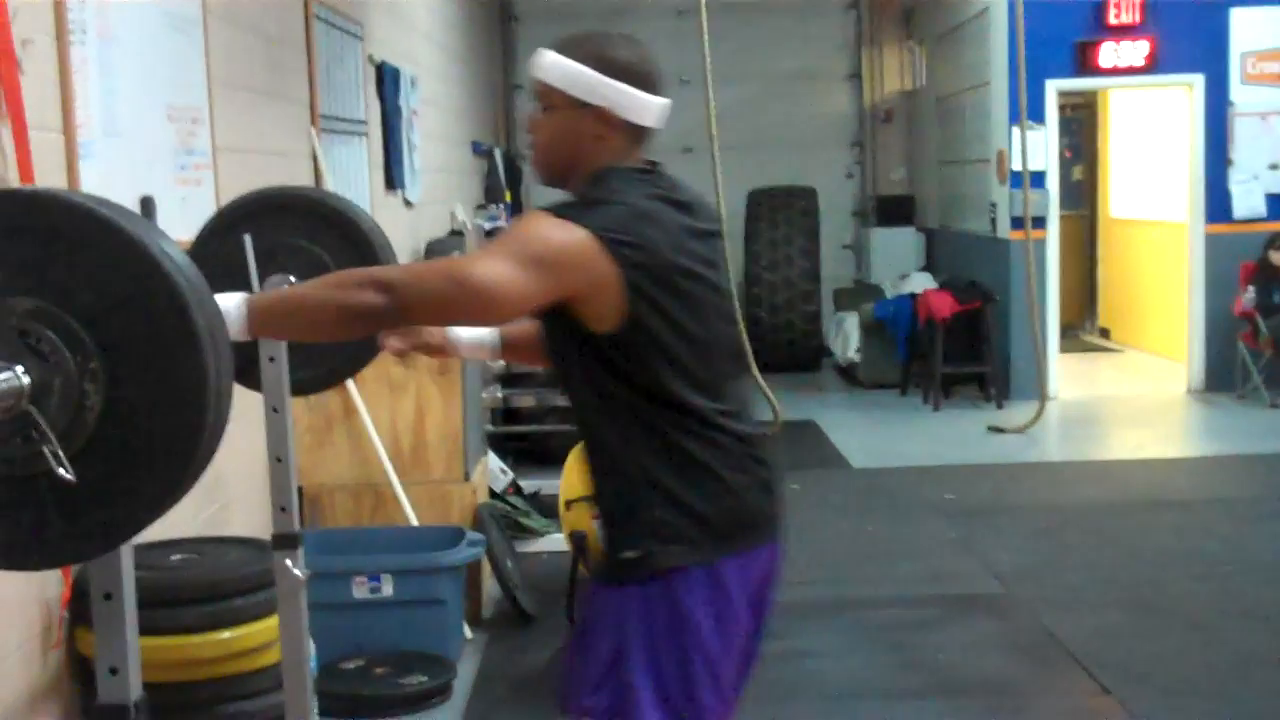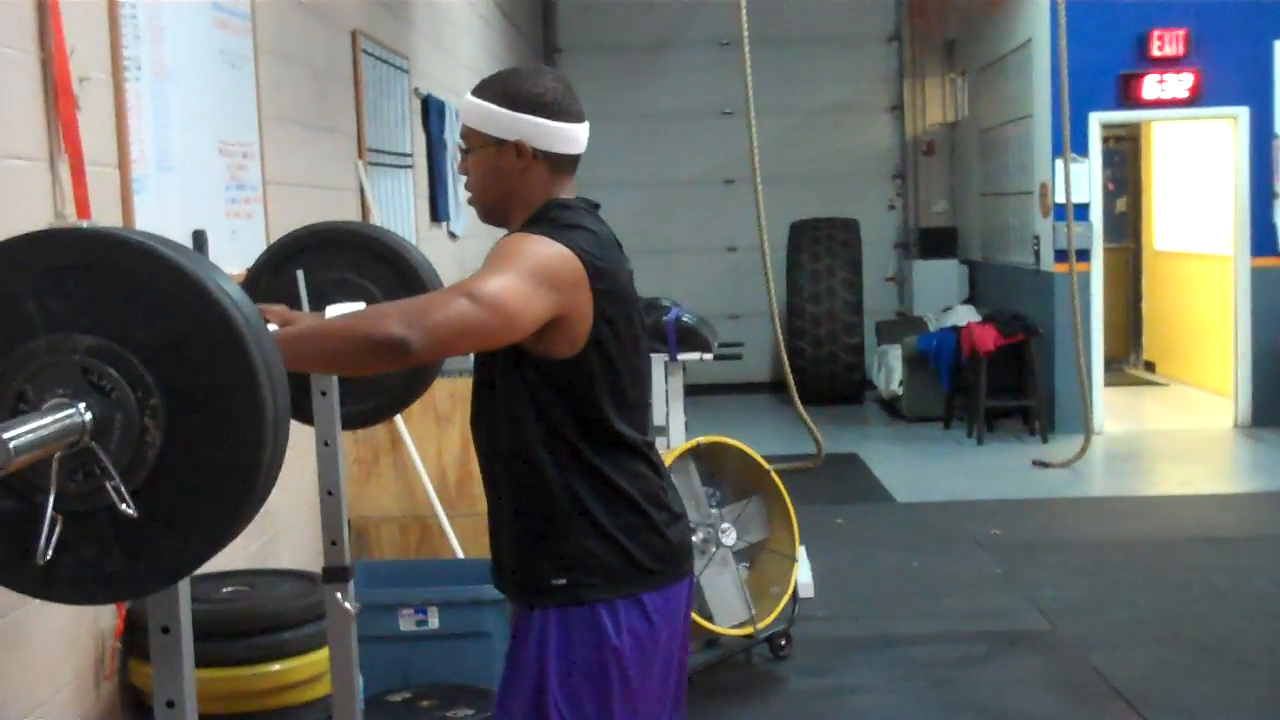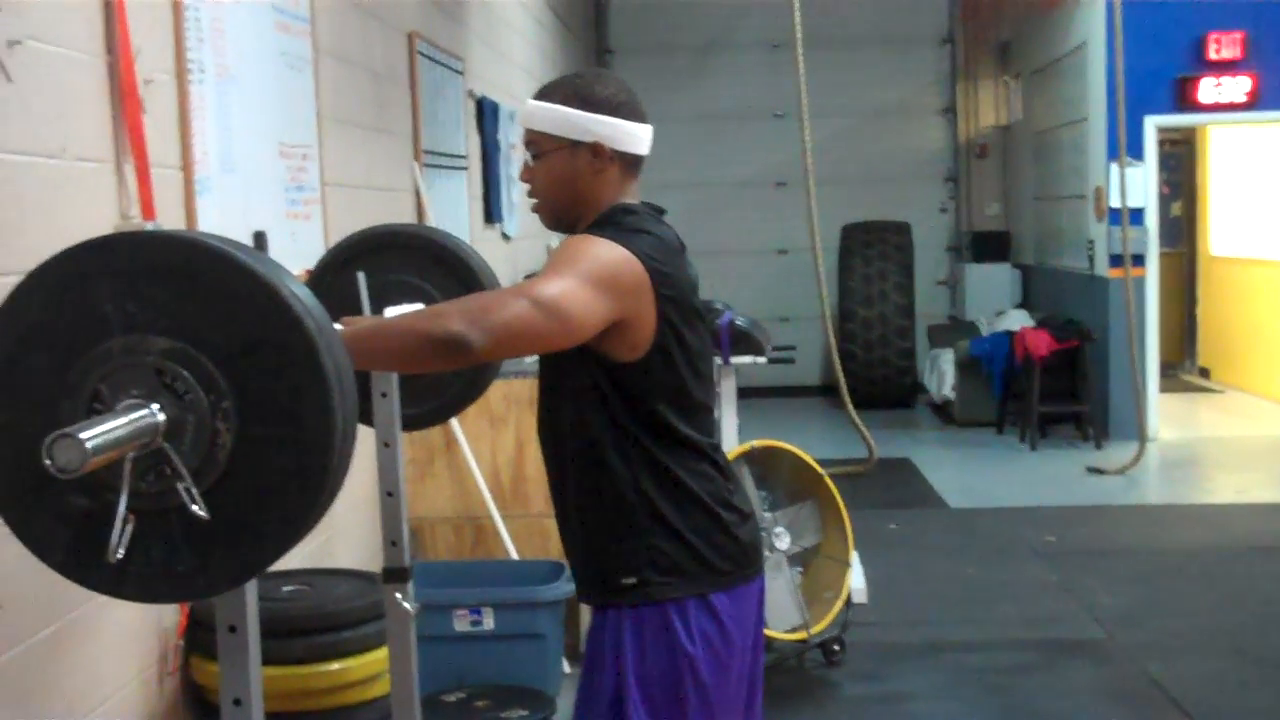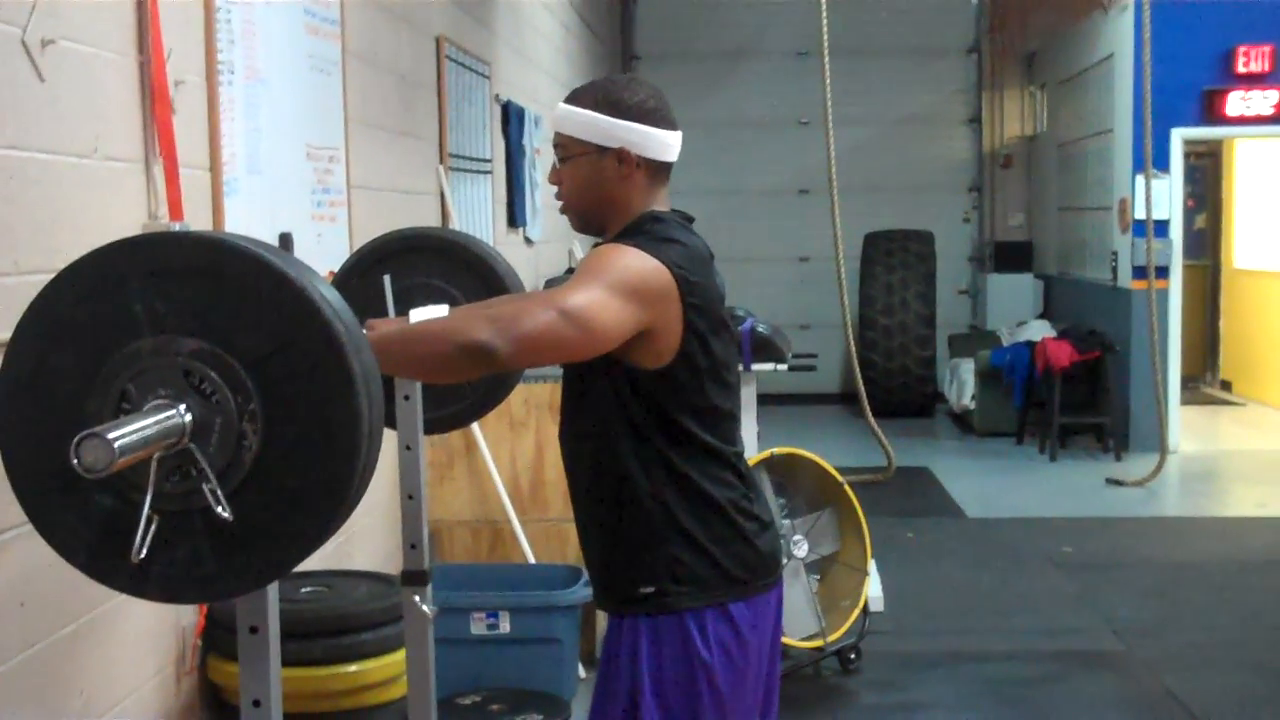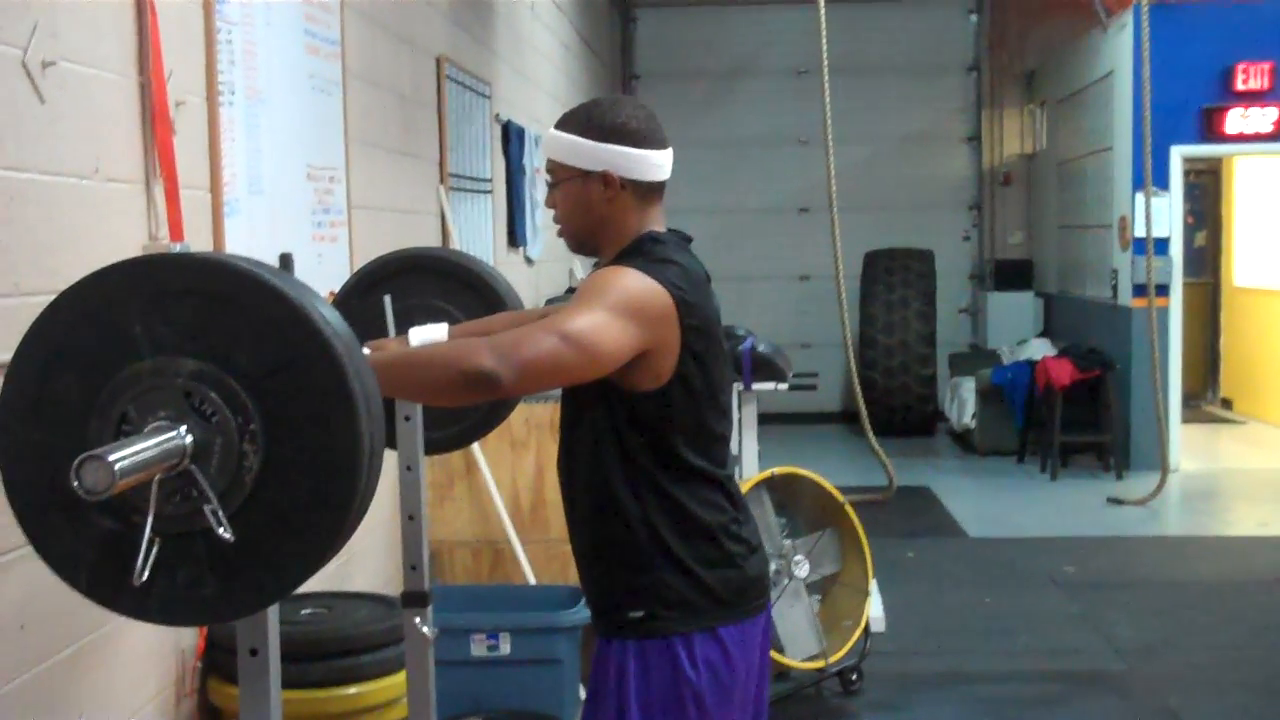
dt=0.7s
person 1, frame 1
left shoulder: (579, 240)
right shoulder: (674, 211)
left elbow: (388, 297)
left wrist: (225, 312)
right wrist: (467, 339)
left hip: (680, 543)
right hip: (719, 521)
person 1, frame 2
left shoulder: (547, 259)
right shoulder: (576, 242)
left elbow: (403, 337)
right elbow: (434, 317)
right wrist: (313, 325)
left hip: (596, 580)
right hip: (629, 559)
person 1, frame 3
left shoulder: (611, 262)
right shoulder: (638, 245)
left elbow: (465, 334)
right elbow: (506, 310)
right wrist: (363, 329)
left hip: (671, 581)
right hip: (696, 563)
person 1, frame 4
left shoulder: (638, 271)
right shoulder: (665, 253)
left elbow: (491, 344)
right elbow: (541, 310)
right wrist: (405, 329)
left hip: (689, 590)
right hip: (720, 568)
person 1, frame 5
left shoulder: (638, 291)
right shoulder: (662, 272)
left elbow: (491, 368)
right elbow: (545, 324)
right wrist: (411, 348)
left hip: (677, 613)
right hip: (709, 591)
